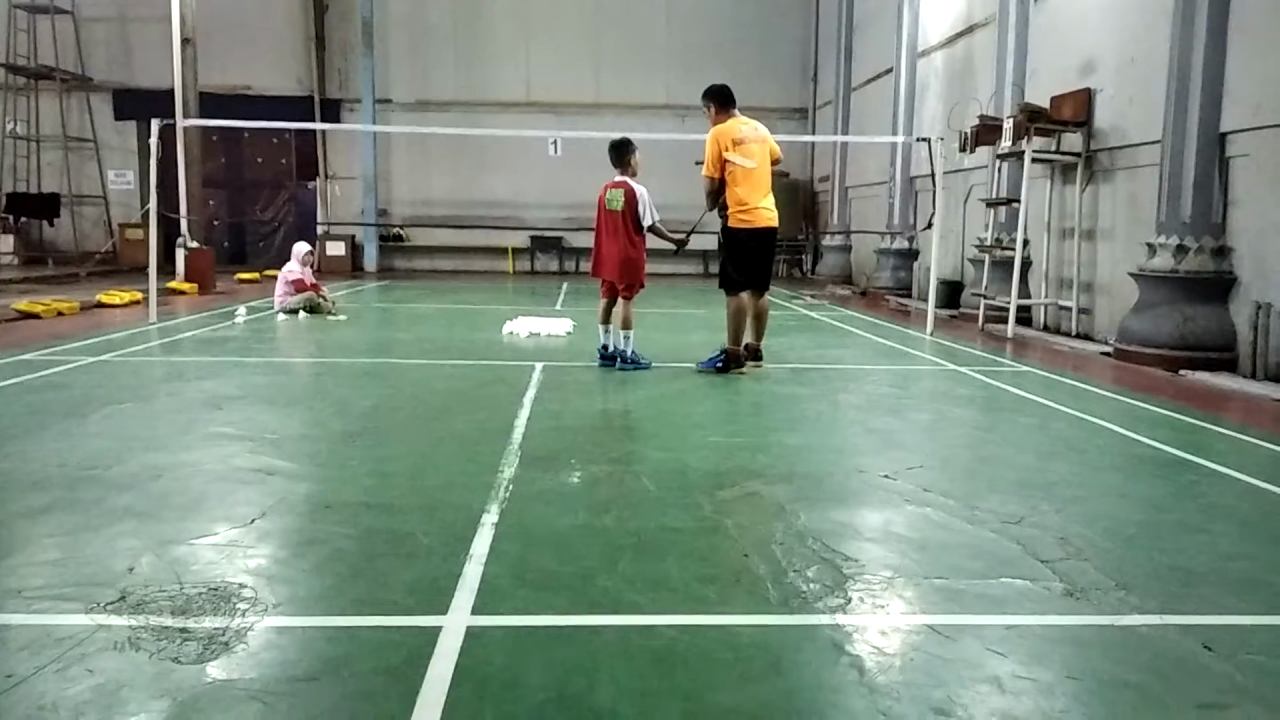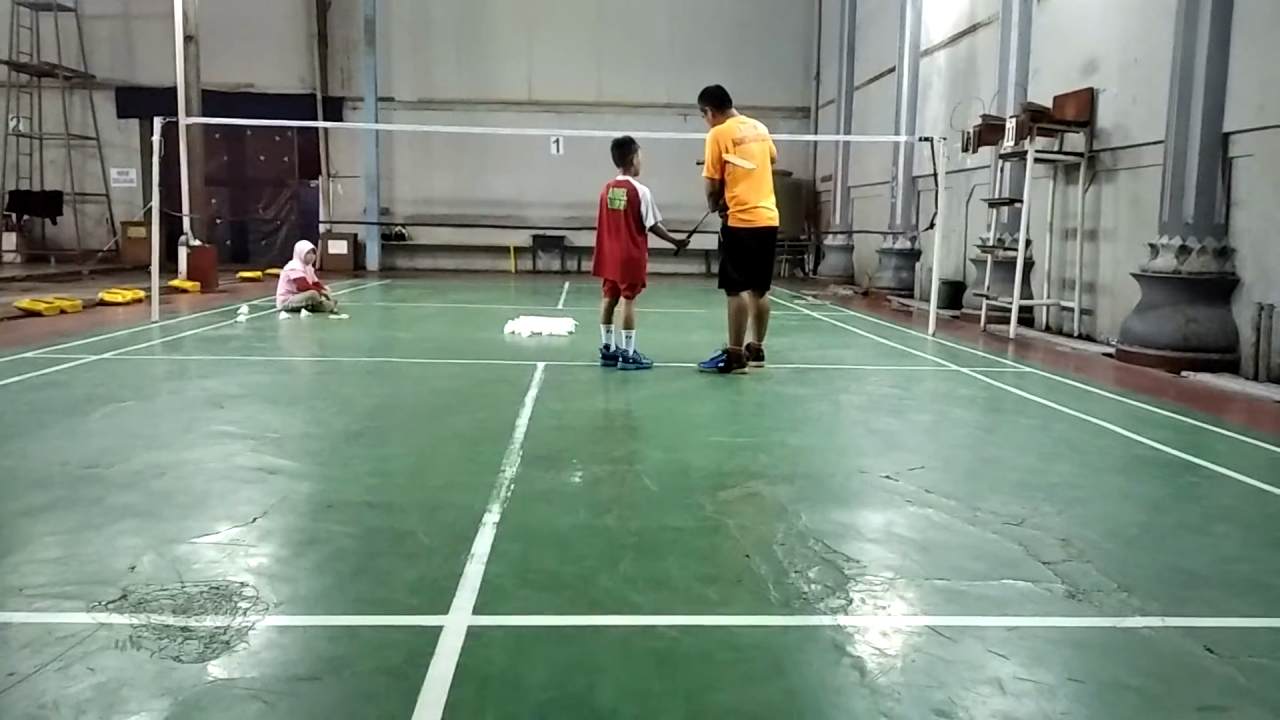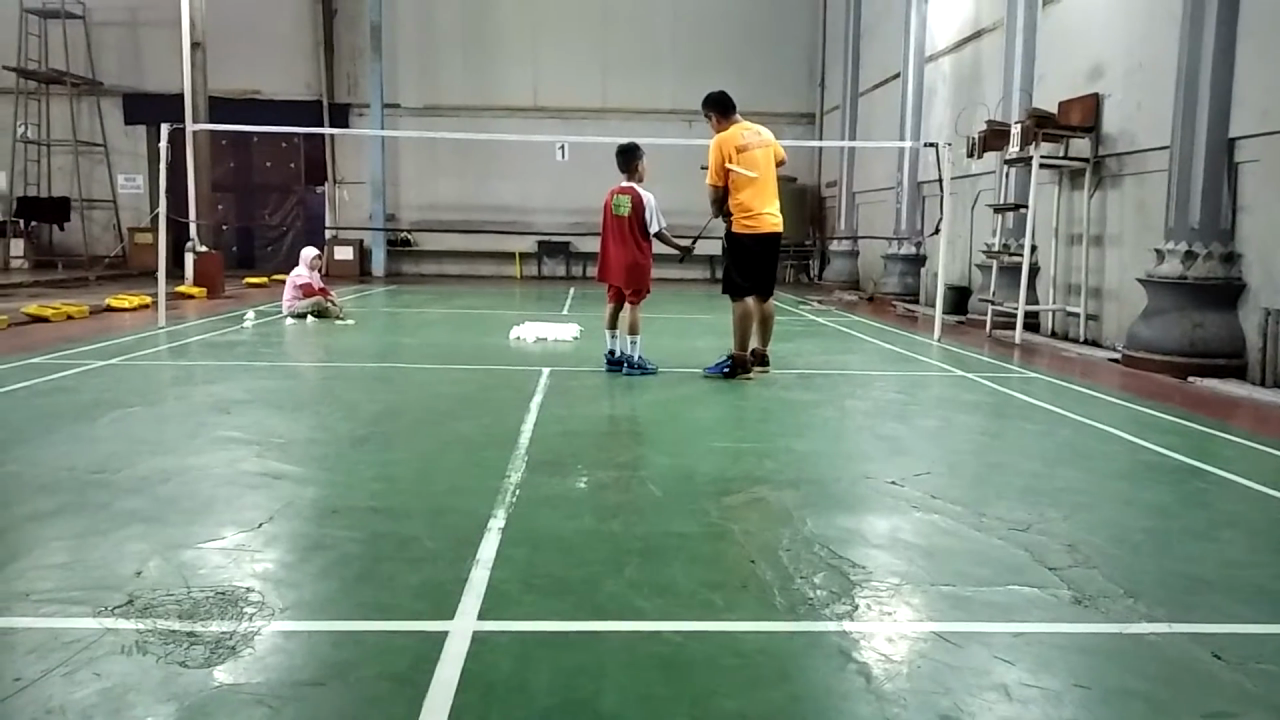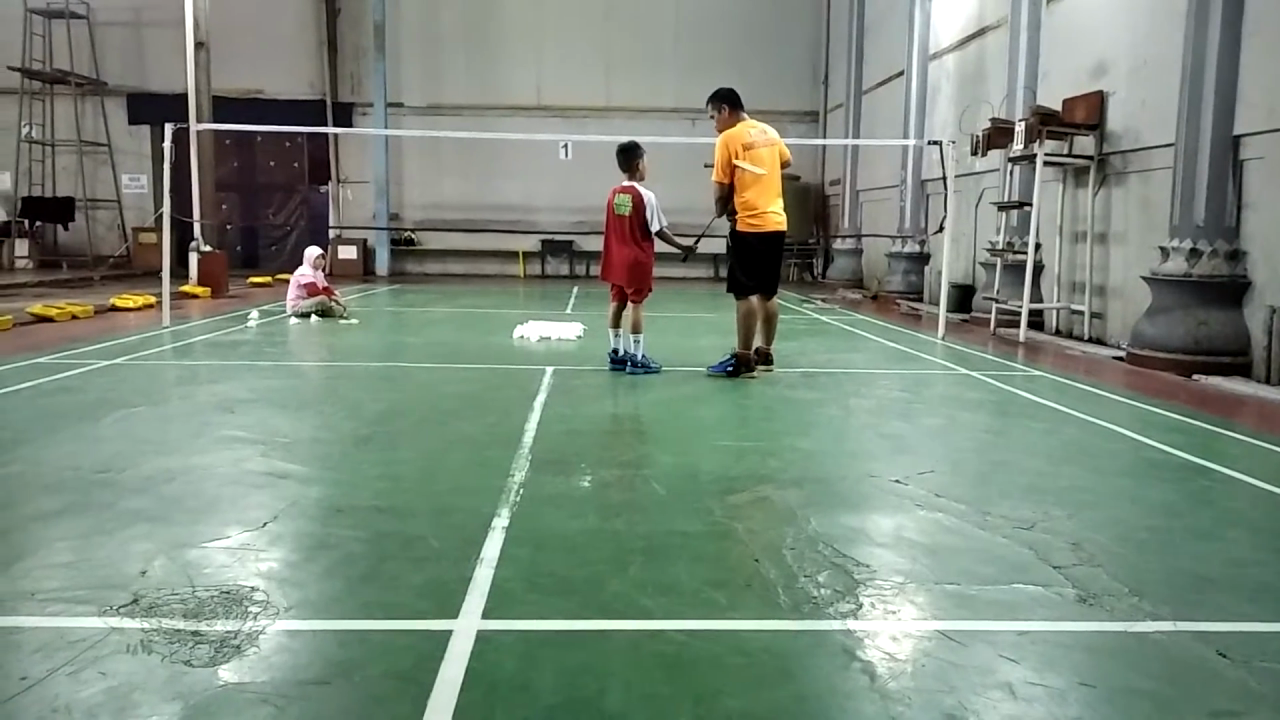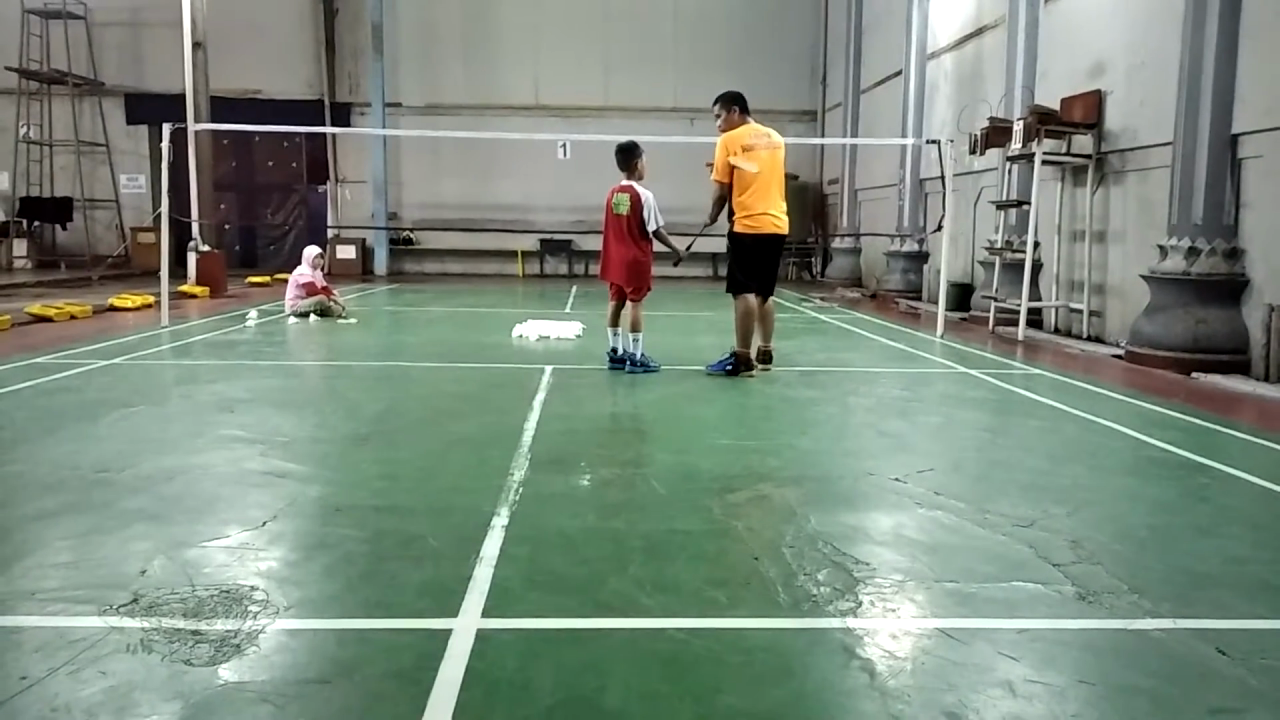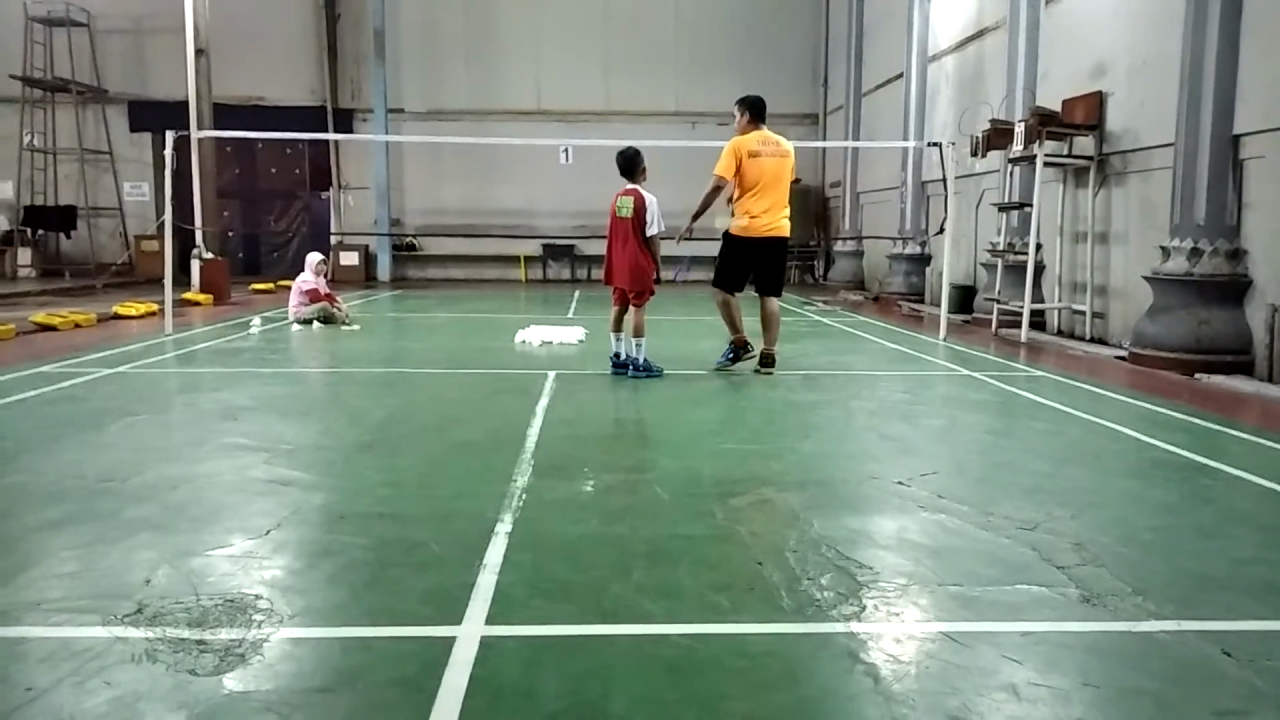
dt=0.4s
person 1, frame 1
left shoulder: (719, 133)
right shoulder: (759, 129)
left elbow: (712, 183)
right elbow: (777, 158)
left wrist: (712, 204)
left hip: (741, 221)
right hip: (767, 219)
left knee: (736, 289)
right knee: (758, 289)
left ankle: (733, 355)
right ankle: (754, 350)
person 1, frame 2
left shoulder: (719, 134)
right shoulder: (759, 127)
left elbow: (712, 185)
right elbow: (772, 157)
left wrist: (714, 206)
left hip: (741, 221)
right hip: (768, 218)
left knee: (737, 289)
right knee: (759, 289)
left ankle: (735, 355)
right ankle: (757, 350)
person 1, frame 3
left shoulder: (722, 141)
right shoulder: (764, 133)
left elbow: (716, 192)
right elbow: (781, 160)
left wrist: (718, 211)
left hip: (745, 227)
right hip: (772, 224)
left knee: (742, 294)
right knee: (763, 294)
left ankle: (740, 361)
right ankle: (761, 355)
person 1, frame 4
left shoulder: (728, 138)
right shoulder: (770, 132)
left elbow: (721, 190)
right elbow: (786, 162)
left wrist: (721, 211)
left hip: (749, 225)
right hip: (776, 223)
left knee: (746, 293)
right knee: (767, 293)
left ankle: (743, 359)
right ankle: (764, 354)
person 1, frame 5
left shoulder: (729, 140)
right shoulder: (776, 138)
left elbow: (721, 190)
left wrist: (713, 216)
left hip: (748, 226)
right hip: (777, 225)
left knee: (744, 292)
right knee: (764, 293)
left ankle: (742, 358)
right ankle: (765, 352)
person 1, frame 6
left shoulder: (738, 144)
right shoulder: (787, 147)
left elbow: (717, 186)
left wrist: (693, 220)
left hip: (745, 231)
right hip: (778, 231)
left knee: (723, 288)
right knee: (769, 295)
left ankle: (740, 343)
right ankle: (768, 355)
person 2, frame 1
left shoulder: (606, 190)
right shoulder: (637, 191)
left elbow: (605, 224)
right elbow: (651, 225)
right wrist: (674, 240)
left hip: (608, 255)
right hip: (629, 256)
left knee: (607, 299)
right knee: (626, 300)
left ankle: (607, 349)
right ankle: (626, 354)
person 2, frame 2
left shoulder: (607, 189)
right shoulder: (640, 191)
left elbow: (605, 224)
right elbow: (653, 225)
right wrist: (675, 241)
left hip: (609, 255)
right hip: (631, 256)
left knee: (609, 299)
right knee: (627, 301)
left ankle: (608, 349)
right ankle: (628, 354)
person 2, frame 3
left shoulder: (611, 195)
right shoulder: (644, 197)
left elbow: (609, 230)
right elbow: (657, 232)
right wrist: (680, 248)
left hip: (614, 261)
right hip: (636, 262)
left knee: (614, 304)
right knee: (633, 306)
left ankle: (613, 354)
right ankle: (633, 359)
person 2, frame 4
left shoulder: (614, 194)
right shoulder: (645, 196)
left elbow: (613, 229)
right elbow: (658, 230)
right wrist: (681, 247)
left hip: (617, 260)
right hip: (637, 260)
left knee: (617, 303)
right knee: (636, 305)
left ankle: (617, 353)
right ankle: (637, 358)
person 2, frame 5
left shoulder: (613, 193)
right shoulder: (643, 195)
left elbow: (613, 228)
right elbow: (655, 231)
right wrist: (676, 250)
left hip: (616, 259)
right hip: (636, 259)
left knee: (616, 302)
right knee: (635, 304)
left ankle: (616, 353)
right ankle: (635, 357)
person 2, frame 6
left shoulder: (617, 198)
right shoulder: (647, 199)
left elbow: (617, 233)
right elbow: (652, 237)
right wrist: (658, 267)
left hip: (619, 264)
right hip: (638, 265)
left knee: (618, 308)
right knee: (637, 309)
left ankle: (619, 358)
right ankle: (638, 362)
